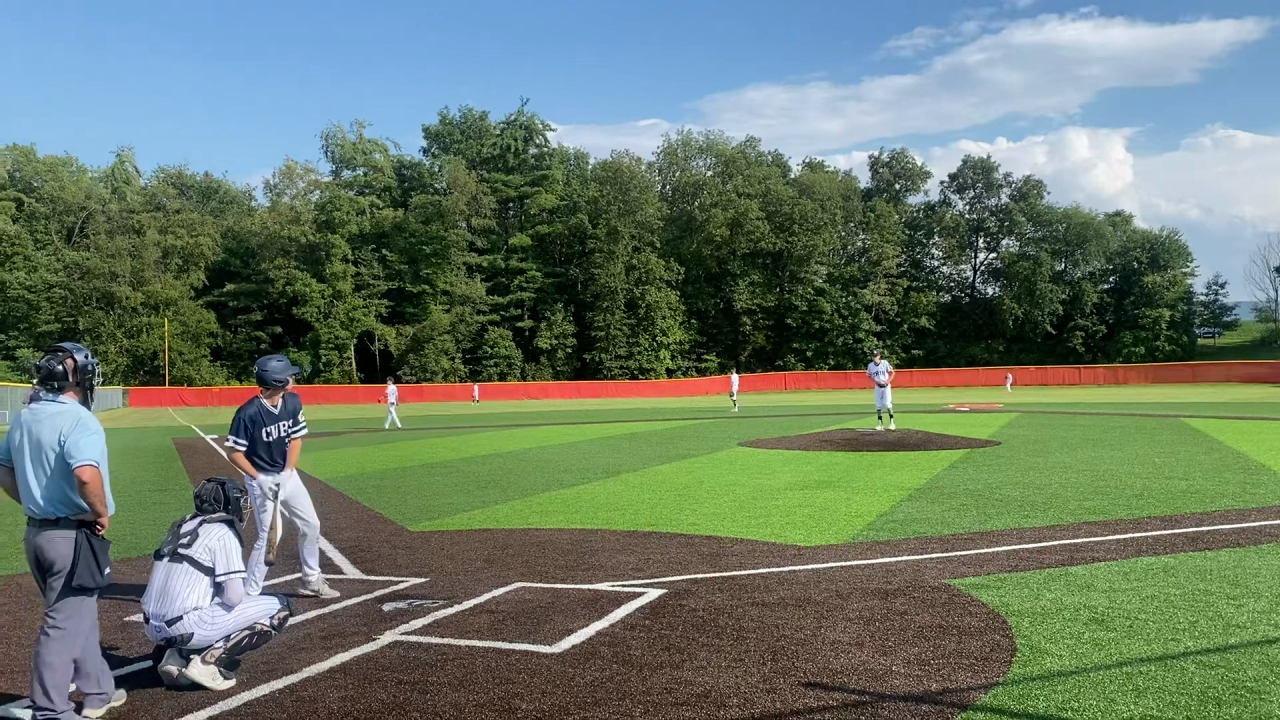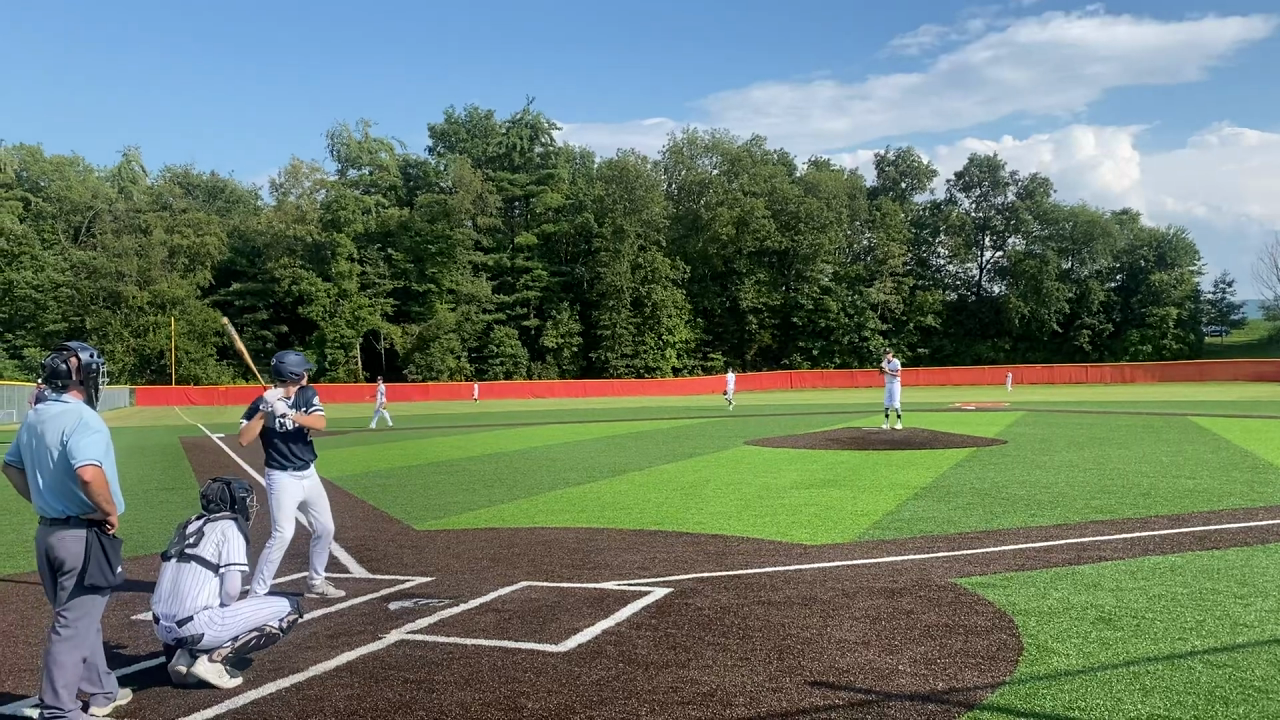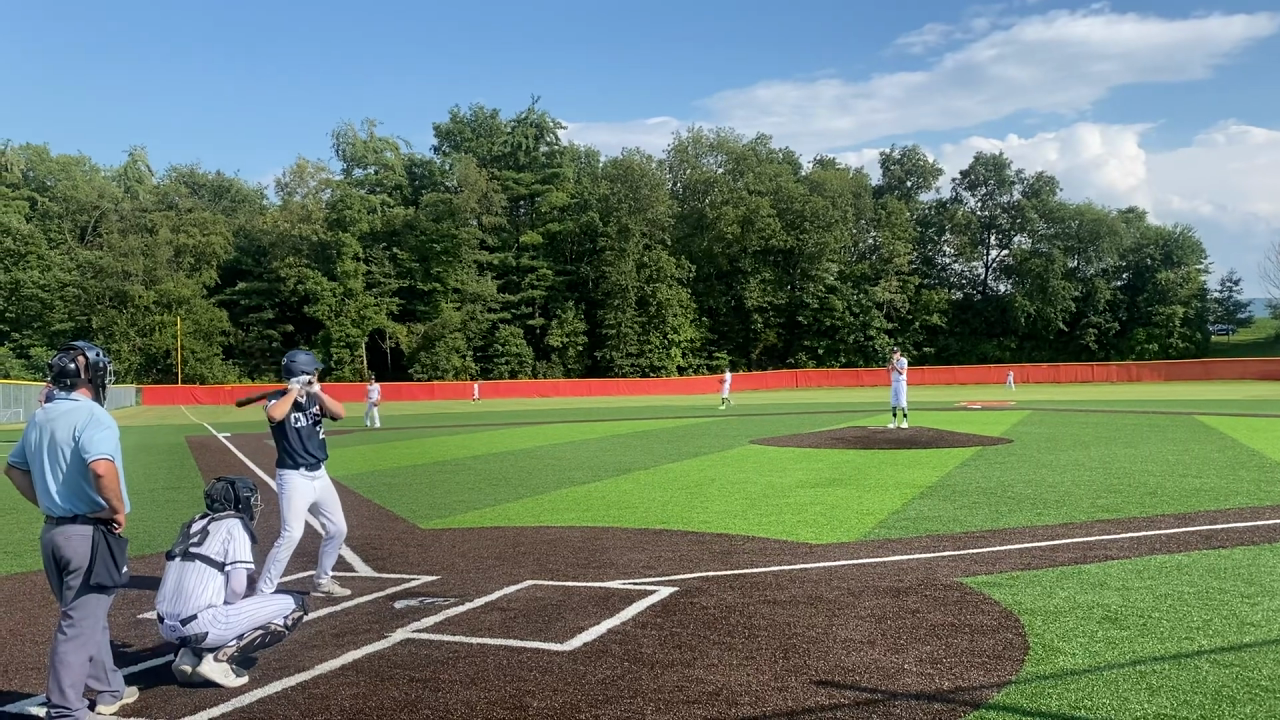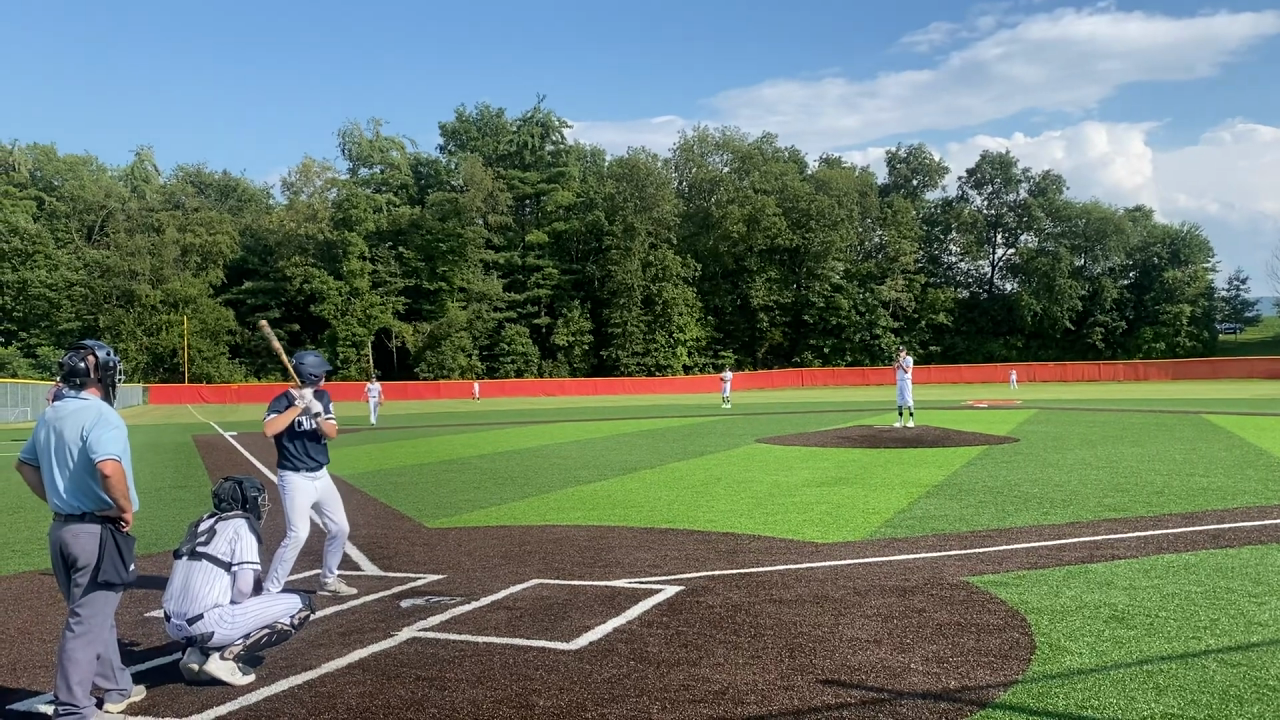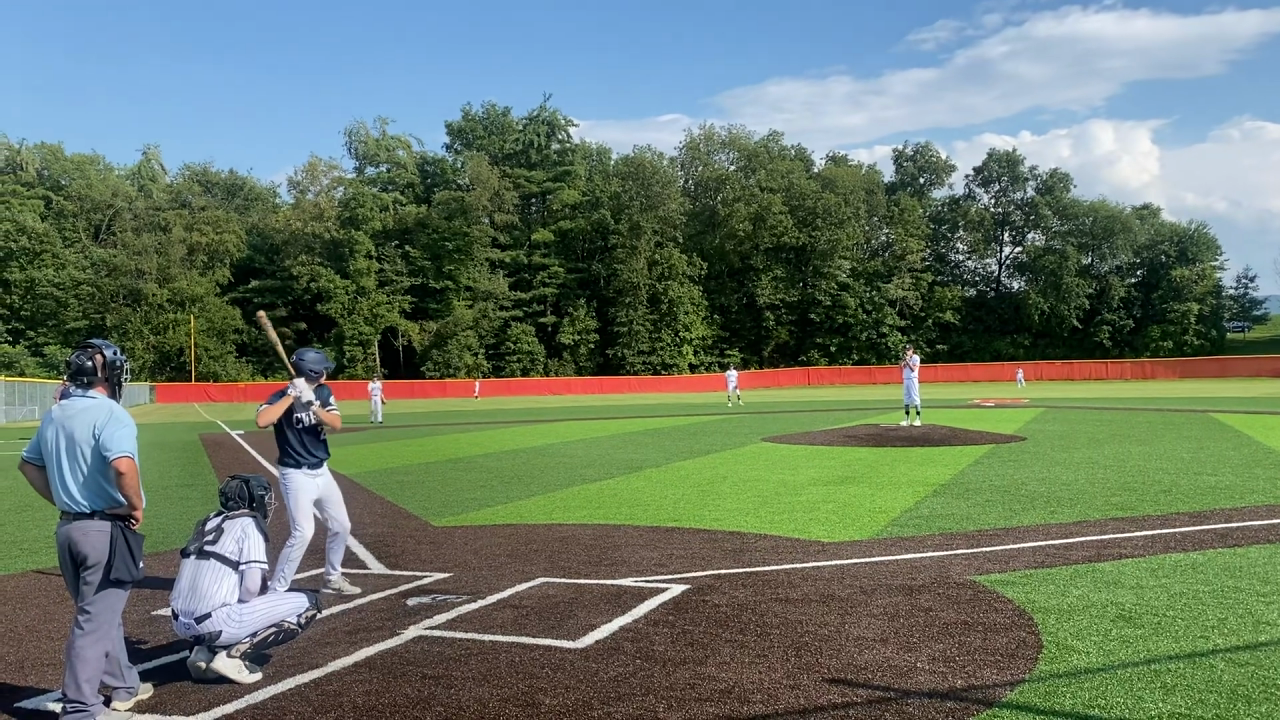
dt=0.5s
person 1, frame 1
right shoulder: (79, 420)
right elbow: (86, 474)
right wrist: (102, 513)
left hip: (37, 532)
right hip: (73, 535)
left knee: (78, 615)
right knee: (63, 625)
person 1, frame 2
left shoulder: (34, 417)
right shoulder: (83, 418)
right elbow: (89, 474)
right wrist: (110, 512)
left hip: (48, 531)
right hip: (83, 534)
left knee: (82, 617)
right knee: (73, 625)
person 1, frame 3
left shoulder: (40, 417)
right shoulder: (92, 415)
left elbow: (14, 469)
right elbow: (102, 468)
right wrist: (118, 510)
left hip: (53, 531)
right hip: (89, 533)
left knee: (88, 614)
right knee: (80, 623)
person 1, frame 4
left shoulder: (50, 415)
right shoulder: (100, 415)
left elbow: (26, 464)
right elbow: (108, 468)
right wrist: (125, 509)
left hip: (61, 528)
right hip: (97, 531)
left knee: (96, 613)
right knee: (87, 620)
left ankle: (116, 688)
person 1, frame 5
left shoulder: (53, 415)
right shoulder: (110, 413)
left elbow: (28, 463)
right elbow: (122, 465)
right wrist: (136, 507)
left hip: (68, 527)
right hip: (105, 529)
left knee: (101, 611)
right knee: (96, 619)
left ankle: (123, 686)
person 2, frame 1
left shoulder: (293, 401)
right shoulder: (248, 412)
left elbow: (297, 439)
right elbow: (234, 452)
left wrist: (287, 472)
right wrist: (258, 478)
left hip: (288, 475)
right hip: (262, 480)
left knee: (311, 525)
right knee: (268, 536)
left ankle: (311, 580)
right ankle: (249, 596)
person 2, frame 2
left shoulder: (308, 394)
right shoulder: (262, 401)
left elbow: (320, 423)
right elbow: (243, 440)
left wrist: (288, 413)
right wrist: (264, 412)
left hip: (309, 474)
right hip: (282, 478)
left knee: (325, 529)
right knee: (282, 535)
left ankle: (316, 583)
right ankle: (256, 595)
person 2, frame 3
left shoulder: (315, 396)
right shoulder: (279, 398)
left elbow: (340, 413)
right elbow: (274, 415)
left wrist: (316, 390)
right wrist: (295, 389)
left hip: (319, 475)
right hip: (293, 478)
left knee: (337, 529)
right knee: (291, 535)
left ankle: (322, 582)
right ankle: (262, 593)
person 2, frame 4
left shoulder: (322, 397)
right shoulder: (282, 401)
left elbow: (332, 433)
right elbow: (268, 430)
left wrist: (318, 415)
right wrist: (298, 405)
left hip: (321, 476)
right hip: (294, 479)
left knee: (339, 528)
right knee: (297, 535)
left ankle: (328, 581)
right ankle: (269, 592)
person 2, frame 5
left shoulder: (322, 392)
right shoulder: (281, 397)
left elbow: (336, 424)
right elbow: (261, 421)
left wrist: (313, 405)
right wrist: (291, 395)
left hip: (322, 472)
right hip: (296, 476)
left knee: (341, 526)
right knee: (302, 534)
left ankle: (332, 579)
right ankle: (275, 591)
person 3, frame 1
left shoulder: (183, 525)
right shoulder: (225, 531)
right elbow: (233, 597)
right wrist: (224, 595)
left hip: (153, 627)
right hip: (186, 626)
right knee: (279, 607)
left ankle: (177, 657)
right ankle: (207, 662)
person 3, frame 2
left shoulder: (189, 526)
right shoulder: (230, 526)
right elbow: (231, 590)
right wrist: (224, 613)
left hip: (162, 627)
right hip: (195, 626)
right knee: (289, 608)
left ankle: (186, 655)
right ankle: (214, 660)
person 3, frame 3
left shoulder: (194, 525)
right shoulder: (235, 525)
right elbow: (237, 588)
right wrist: (226, 612)
left hip: (167, 626)
right hip: (200, 624)
right knee: (294, 606)
left ankle: (190, 654)
right ankle: (220, 659)
person 3, frame 4
left shoulder: (201, 524)
right shoulder: (243, 526)
right elbow: (243, 588)
left hip: (173, 625)
right hip: (207, 623)
right knee: (301, 605)
left ankle: (198, 653)
right ankle: (227, 657)
person 3, frame 5
left shoulder: (208, 522)
right shoulder: (249, 524)
right elbow: (251, 587)
right wrist: (241, 614)
left hip: (181, 623)
right hip: (215, 622)
right knee: (308, 603)
left ankle: (205, 651)
right ankle: (233, 655)
